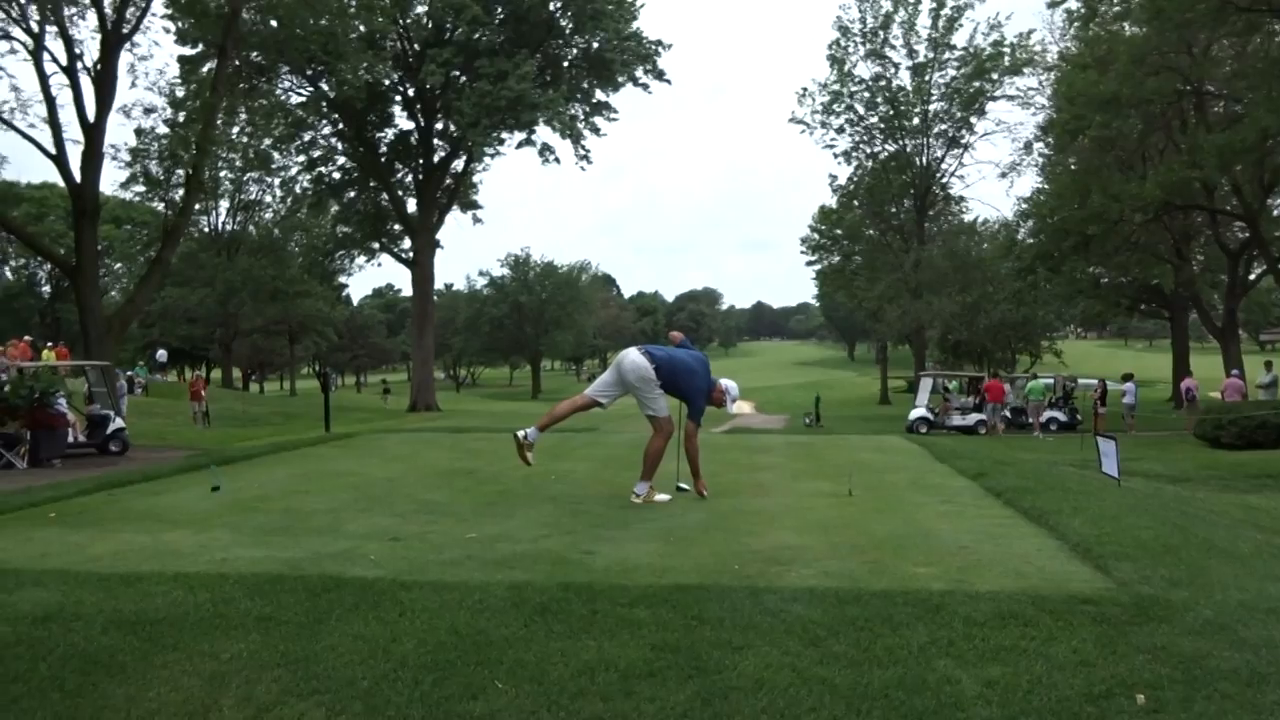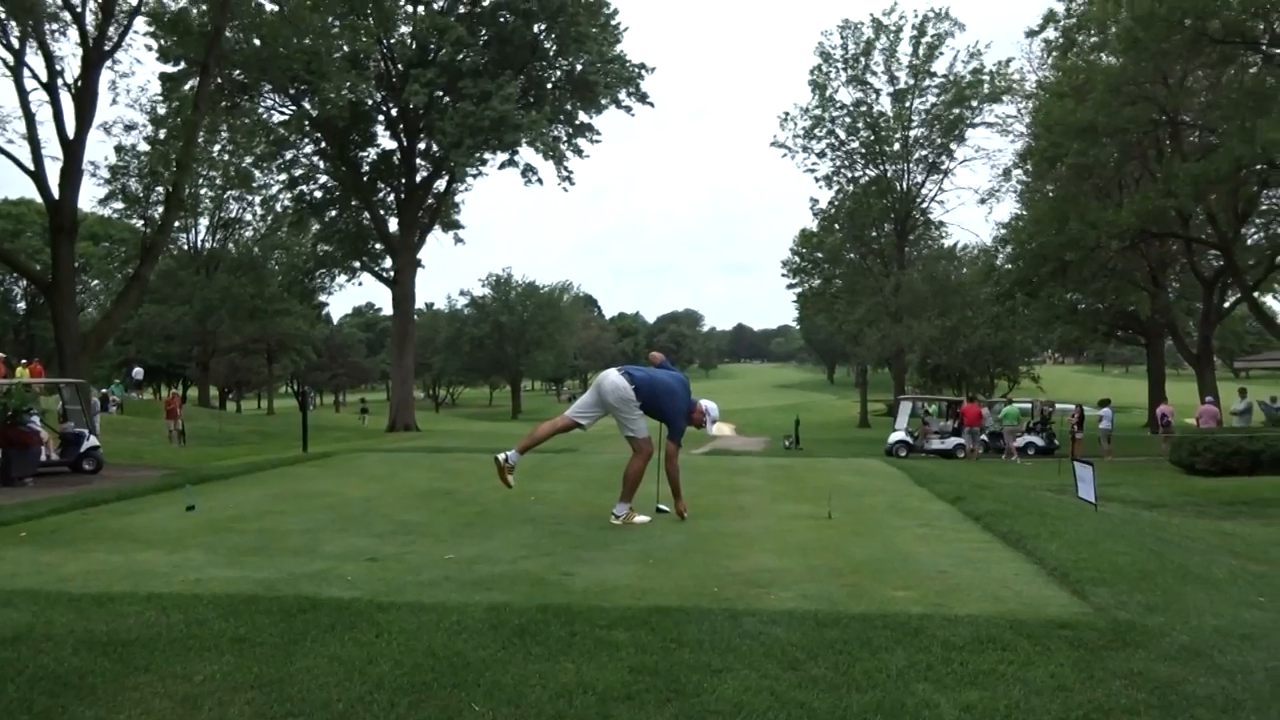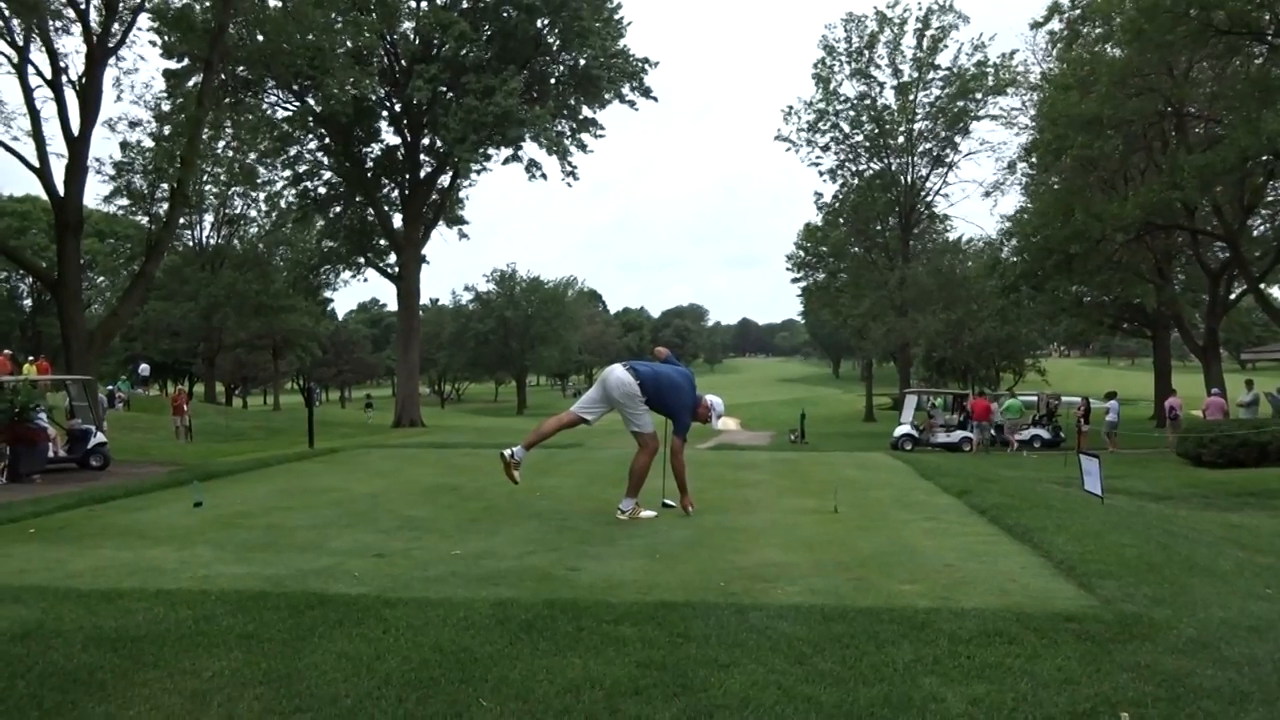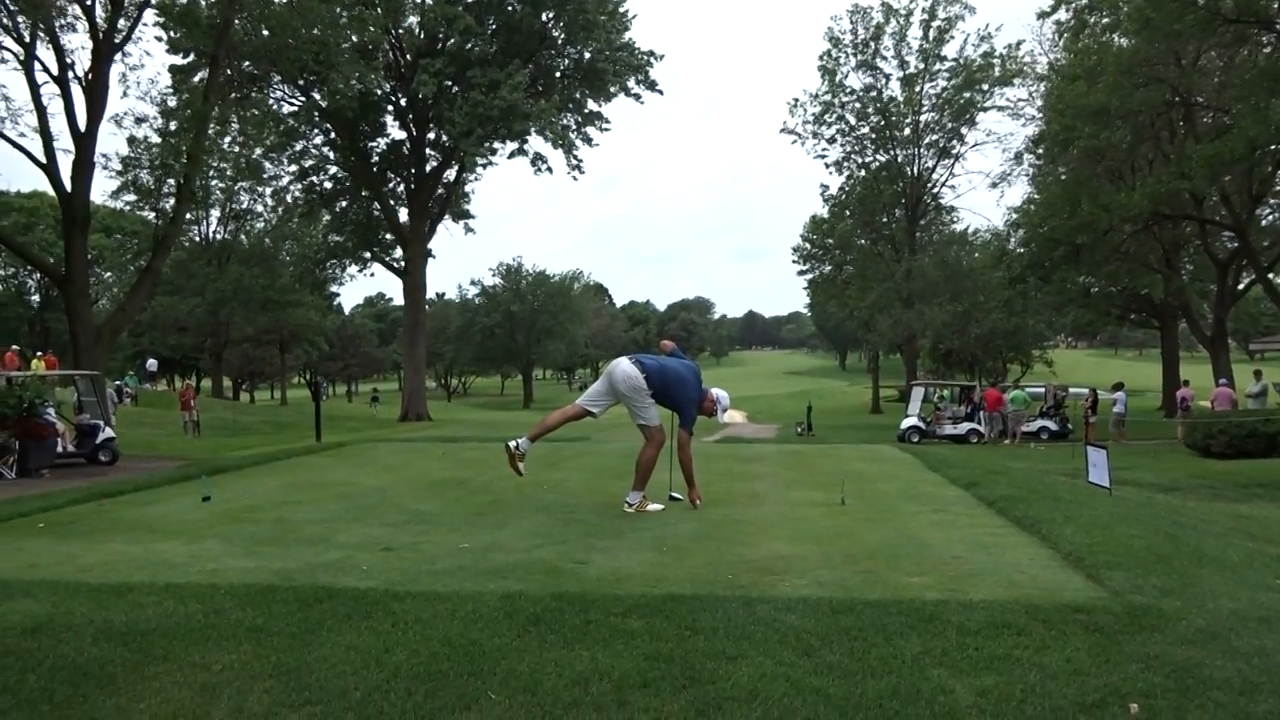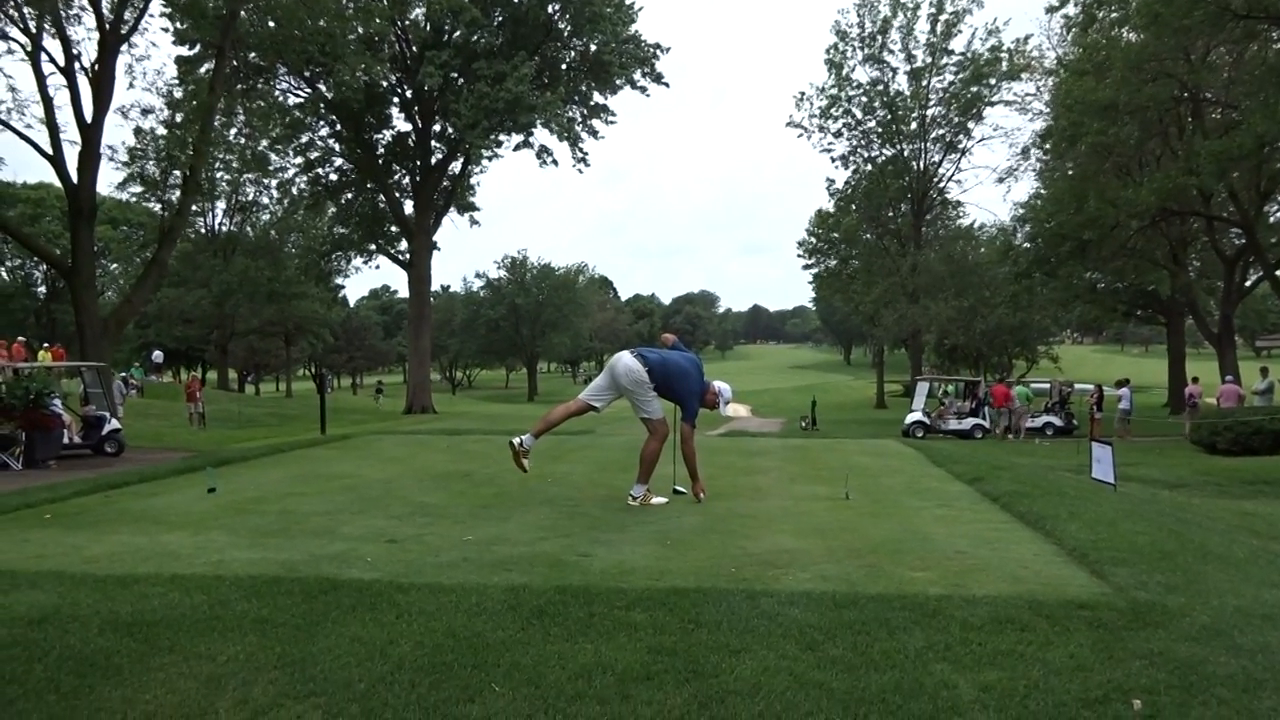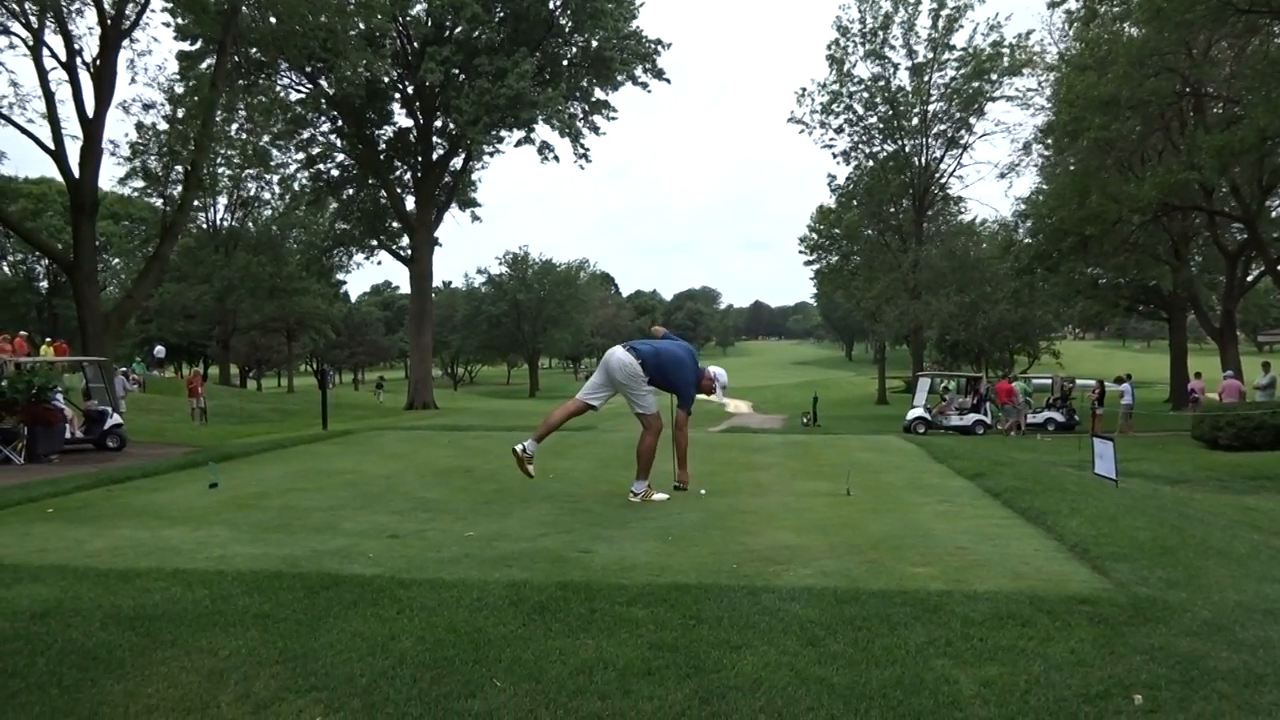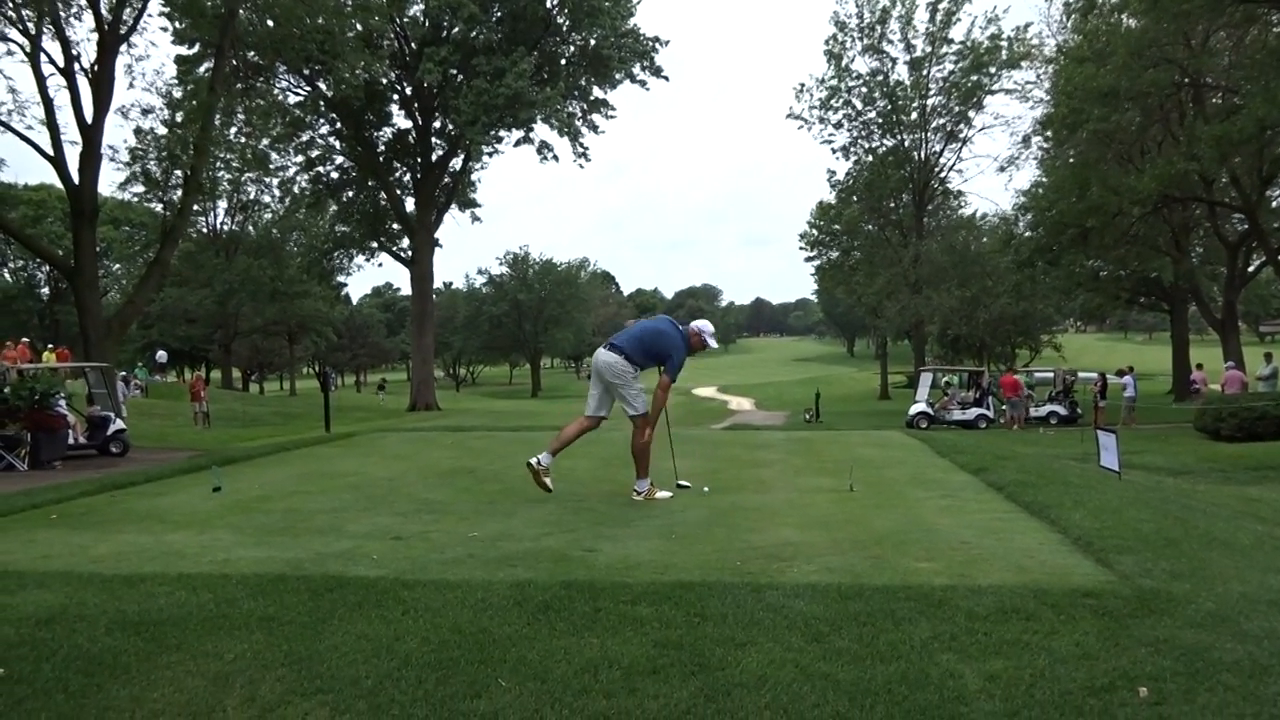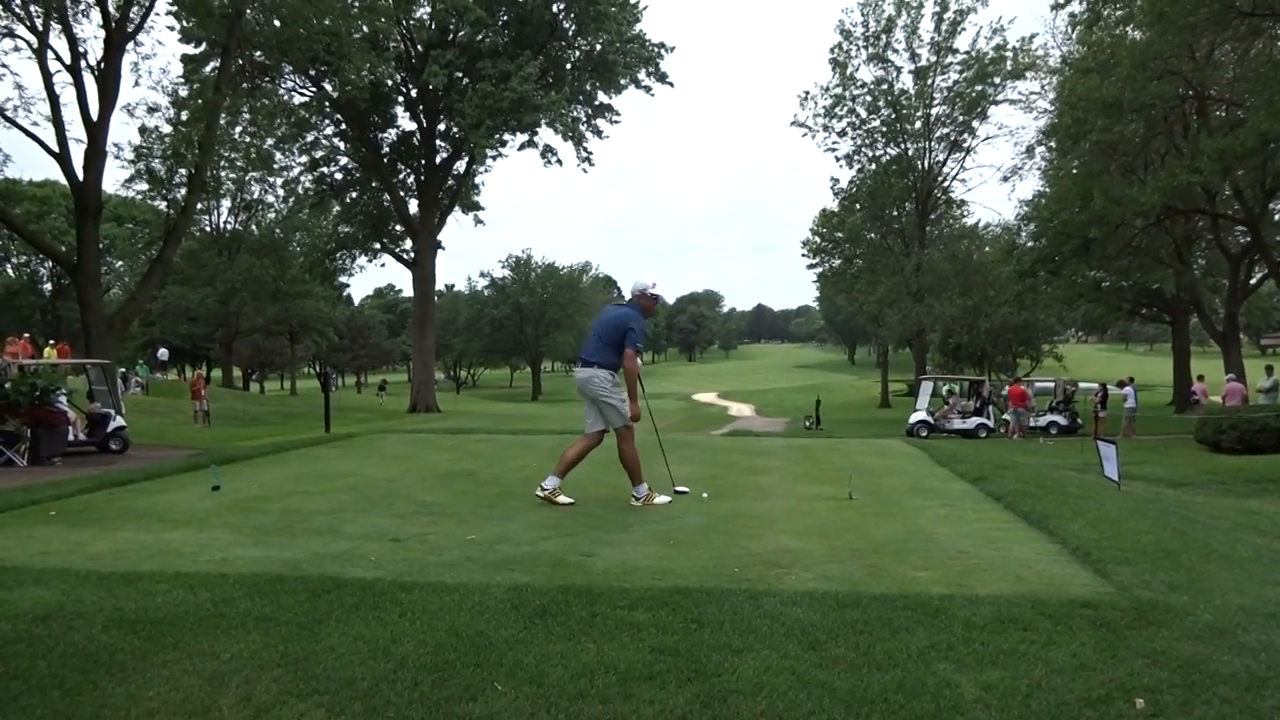
dt=0.3s
person 1, frame 1
left shoulder: (702, 361)
right shoulder: (700, 391)
left elbow: (673, 335)
right elbow: (690, 440)
right wrist: (698, 479)
left hip: (629, 356)
right hip: (642, 369)
left knee: (584, 401)
right knee: (664, 430)
left ankle: (530, 435)
right ankle: (642, 490)
person 1, frame 2
left shoulder: (682, 381)
right shoulder: (679, 412)
left elbow: (654, 355)
right elbow: (671, 461)
right wrist: (678, 500)
left hip: (609, 378)
right hip: (622, 390)
left knee: (564, 422)
right knee: (644, 451)
left ankle: (511, 457)
right ankle: (622, 511)
person 1, frame 3
left shoulder: (687, 377)
right shoulder: (685, 408)
left elbow: (659, 350)
right elbow: (676, 456)
right wrist: (684, 495)
left hip: (614, 373)
right hip: (627, 385)
left knee: (570, 418)
right knee: (649, 446)
left ankle: (517, 453)
right ankle: (628, 507)
person 1, frame 4
left shoulder: (693, 370)
right shoulder: (691, 401)
left elbow: (665, 344)
right elbow: (683, 450)
right wrist: (692, 488)
left hip: (620, 366)
right hip: (633, 378)
left knee: (575, 410)
right knee: (656, 439)
left ankle: (522, 445)
right ankle: (635, 500)
person 1, frame 5
left shoulder: (695, 363)
right shoulder: (693, 393)
left elbow: (666, 337)
right elbow: (687, 443)
right wrist: (696, 481)
left hip: (622, 360)
right hip: (635, 372)
left knee: (578, 405)
right knee: (659, 432)
left ankle: (525, 442)
right ankle: (639, 493)
person 1, frame 6
left shoulder: (689, 352)
right shoulder: (689, 381)
left elbow: (657, 330)
right elbow: (680, 428)
right wrist: (683, 469)
left hip: (614, 355)
right hip: (629, 366)
left knee: (576, 405)
right knee: (653, 426)
left ankle: (528, 447)
right ankle: (640, 489)
person 1, frame 7
left shoulder: (667, 322)
right shoulder: (677, 348)
left elbow: (629, 324)
right elbow: (662, 390)
right wrist: (650, 427)
left hip: (602, 356)
right hip: (619, 364)
left knee: (590, 420)
right knee: (642, 423)
left ankle: (543, 461)
right ankle: (642, 487)
person 1, frame 8
left shoulder: (614, 309)
right shoulder: (636, 321)
right elbow: (629, 362)
left wrist: (628, 361)
right wrist: (634, 401)
left hip: (583, 372)
right hip: (601, 377)
left knee: (593, 437)
right knee: (625, 433)
left ankle: (549, 486)
right ankle: (641, 494)
